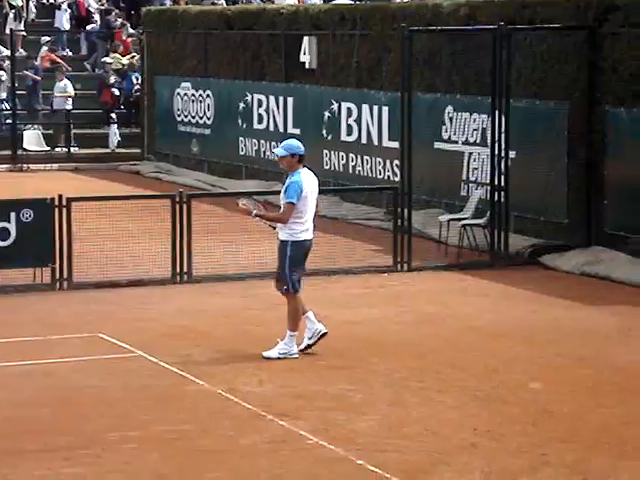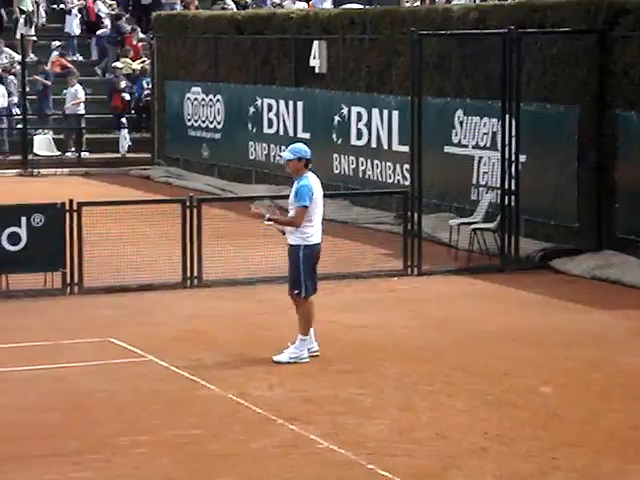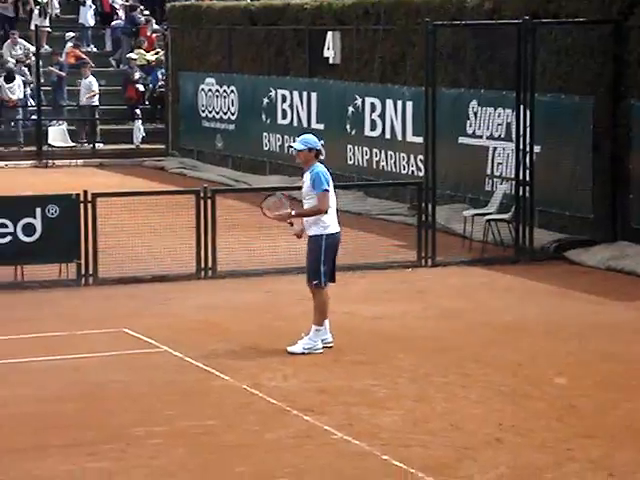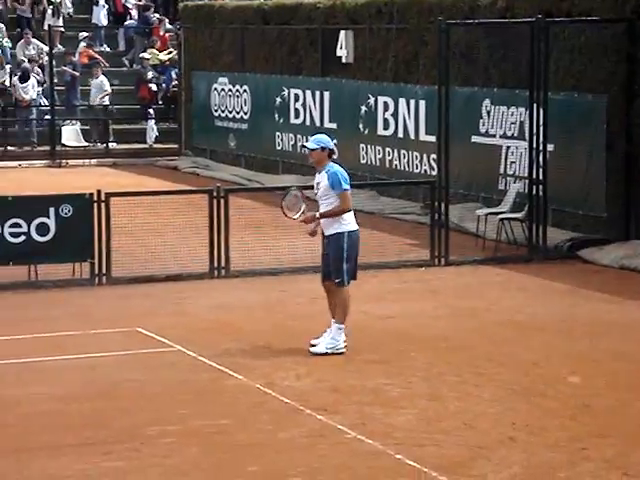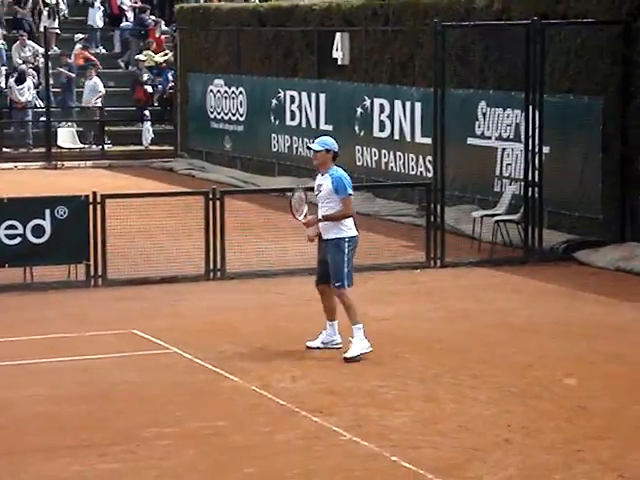
dt=0.2s
person 1, frame 1
left shoulder: (294, 182)
right shoulder: (309, 176)
left elbow: (283, 218)
right elbow: (313, 209)
left wrist: (255, 213)
left hip: (293, 241)
right hip: (302, 238)
left knee: (291, 292)
right knee: (286, 287)
left ankle: (289, 345)
right ankle: (313, 326)
person 1, frame 2
left shoulder: (303, 186)
right shoulder: (311, 180)
left elbow: (296, 221)
left wrist: (268, 217)
left hip: (303, 245)
right hip: (307, 243)
left knee: (303, 296)
right knee: (297, 294)
left ankle: (300, 349)
right ankle: (309, 342)
person 1, frame 3
left shoulder: (317, 173)
right shoulder: (310, 173)
left elbow: (323, 207)
left wrist: (292, 214)
right wrist: (303, 226)
left hip: (324, 235)
right hip: (318, 234)
left knee: (319, 286)
right knee: (315, 285)
left ankle: (315, 340)
right ankle: (323, 334)
person 1, frame 4
left shoulder: (335, 173)
right shoulder: (319, 175)
left elbow: (346, 206)
left wrist: (316, 216)
right wrist: (316, 224)
left hip: (343, 234)
right hip: (331, 235)
left knee: (340, 285)
right knee: (328, 284)
left ankle: (336, 339)
right ankle: (335, 333)
person 1, frame 5
left shoulder: (338, 177)
right shoulder: (320, 177)
left elbow: (348, 212)
left wrist: (318, 219)
right wrist: (316, 227)
left hip: (342, 240)
right hip: (327, 239)
left knee: (340, 290)
right knee: (322, 286)
left ankle: (360, 340)
right ankle: (331, 335)
